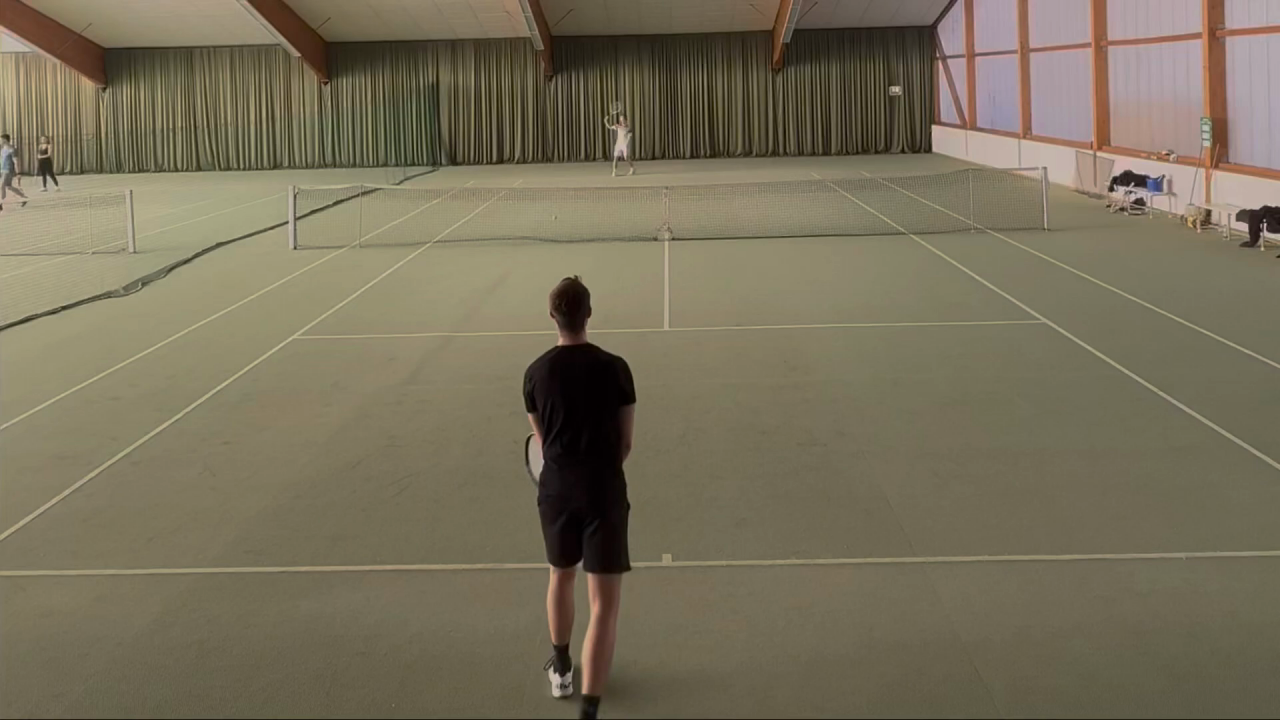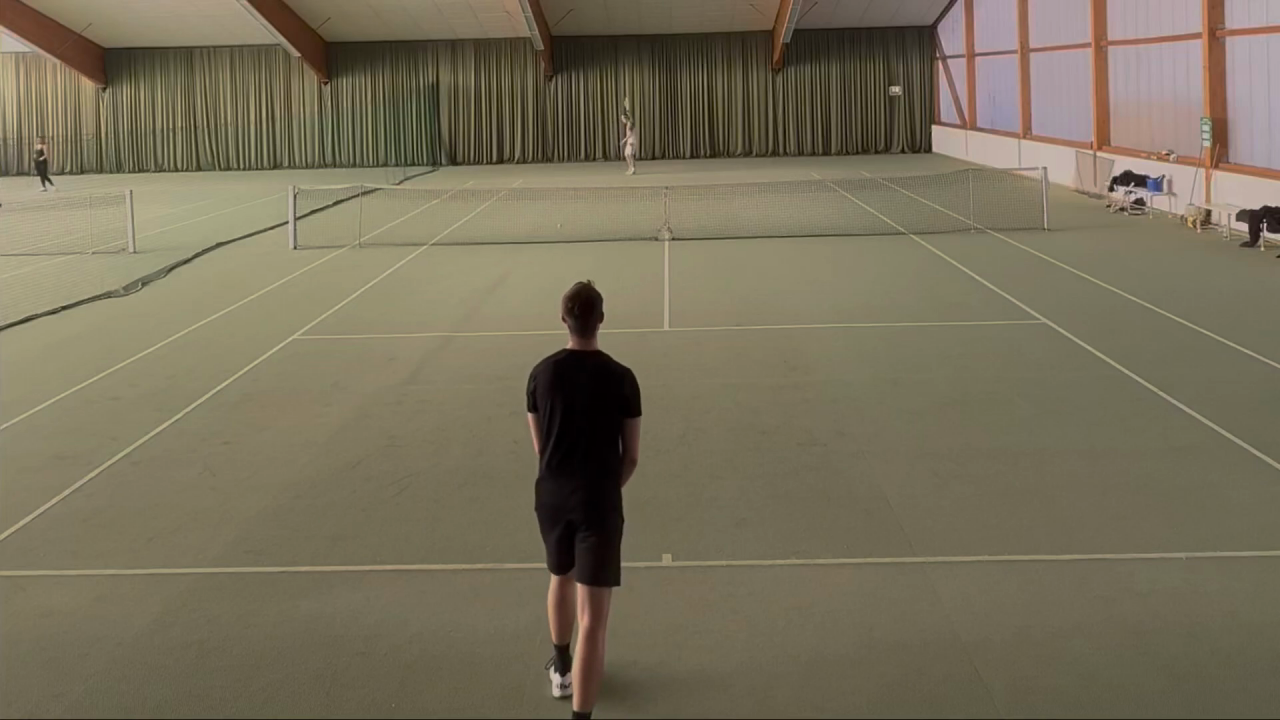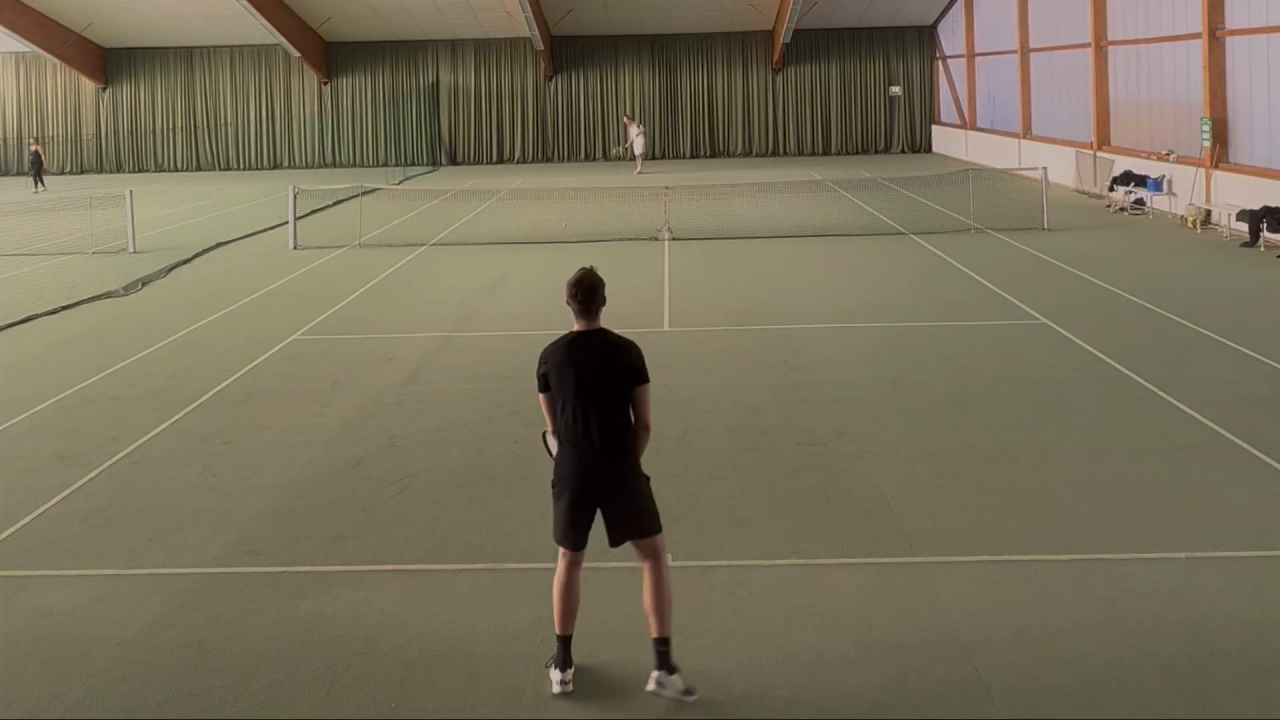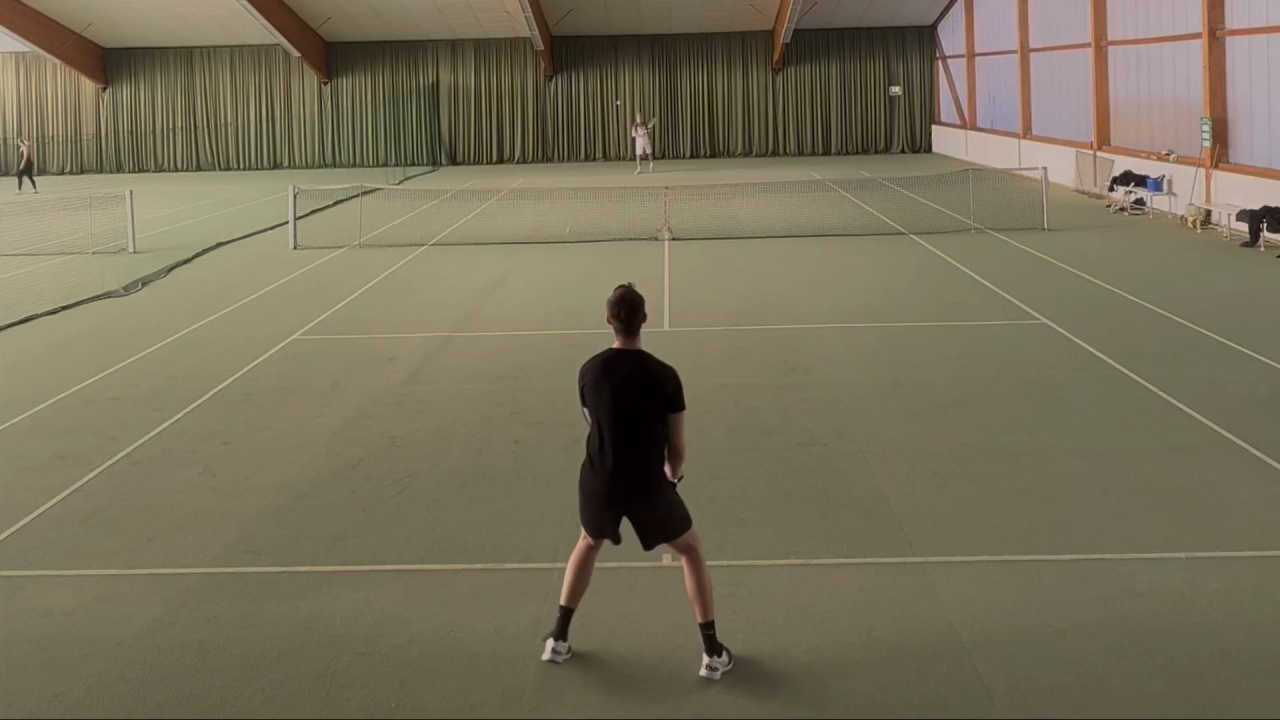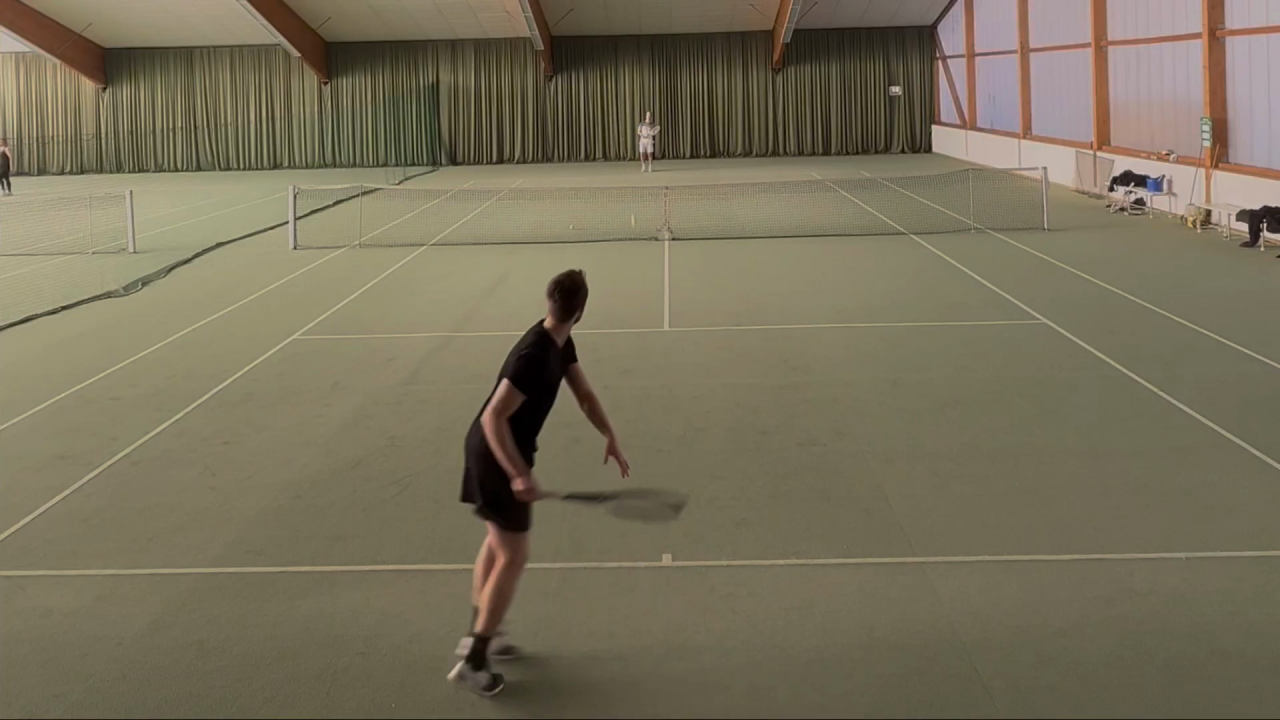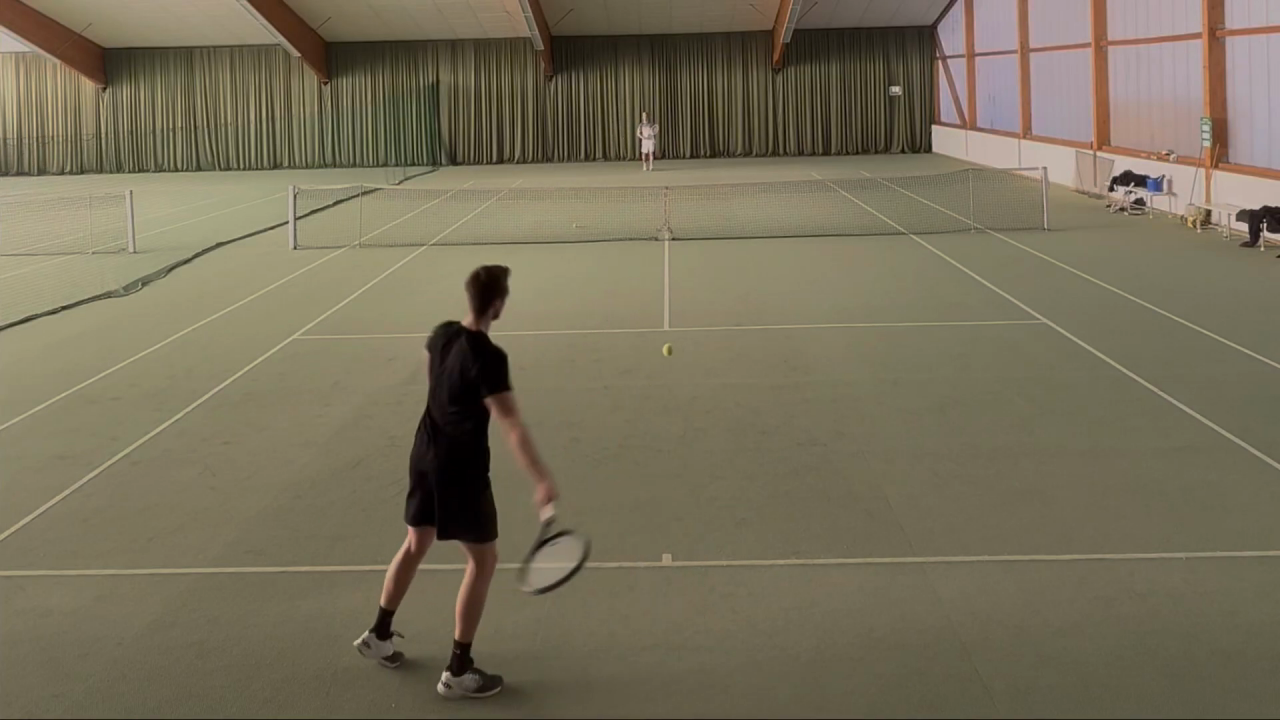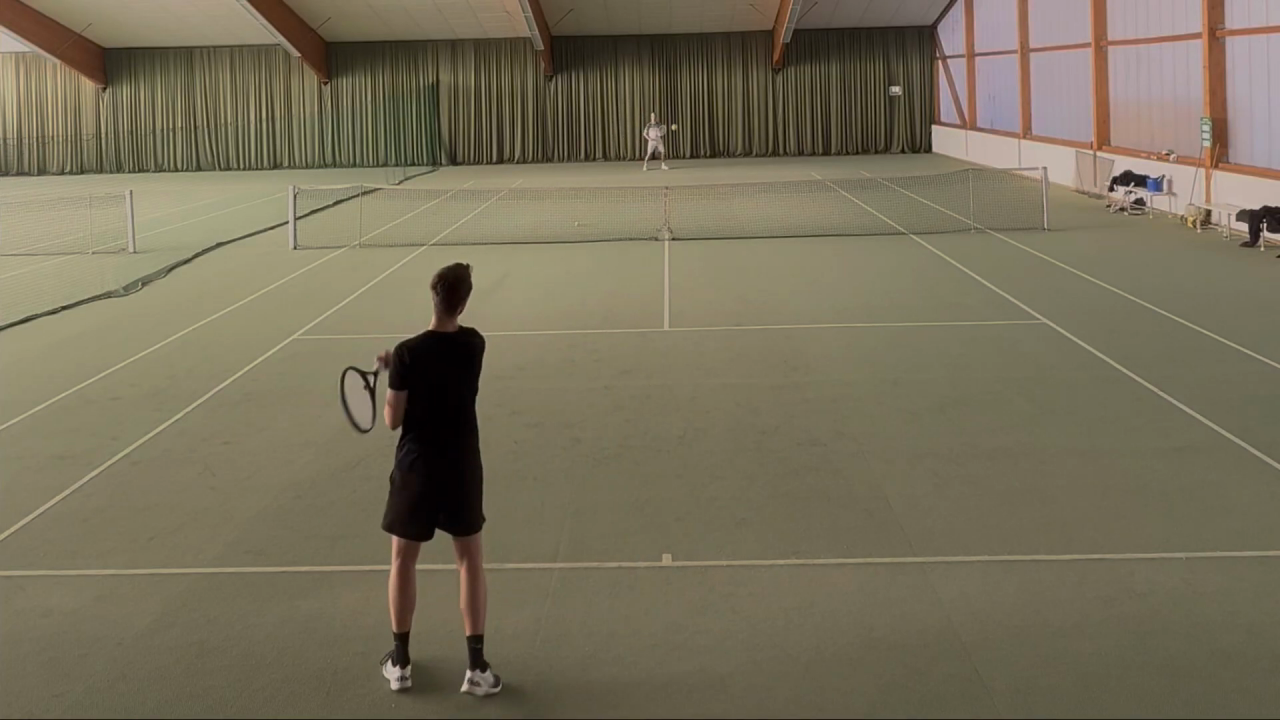
dt=0.5s
person 1, frame 1
left shoulder: (536, 372)
right shoulder: (615, 368)
left elbow: (542, 441)
right elbow: (625, 442)
left hip: (556, 492)
right hip: (604, 493)
left knee: (561, 575)
right knee: (605, 605)
left ankle: (561, 667)
person 1, frame 2
left shoulder: (541, 374)
right shoulder: (621, 378)
left elbow: (539, 446)
right elbow: (631, 457)
left hip: (551, 497)
right hip: (598, 503)
left knee: (561, 578)
right knee: (592, 619)
left ankle: (561, 668)
person 1, frame 3
left shoulder: (550, 356)
right shoulder: (627, 352)
left elbow: (553, 427)
right elbow: (644, 425)
left hip: (571, 475)
right hip: (621, 474)
left knee: (569, 563)
right knee: (654, 560)
left ankle: (562, 663)
right ankle: (664, 667)
person 1, frame 4
left shoulder: (589, 371)
right shoulder: (665, 376)
left elbow: (596, 427)
right elbow: (677, 448)
right wrist: (671, 473)
left hip: (598, 483)
right hip: (647, 486)
left knee: (588, 544)
right knee: (692, 552)
left ankle: (559, 637)
right ankle: (712, 651)
person 1, frame 5
left shoulder: (561, 342)
right shoulder: (533, 356)
left elbow: (583, 392)
right elbow: (493, 419)
left wrist: (611, 438)
right wrist: (520, 476)
left hip: (487, 449)
right hip: (497, 456)
left knee: (498, 539)
right knee: (513, 555)
left ankle: (480, 636)
right ankle: (471, 662)
person 1, frame 6
left shoulder: (443, 333)
right shoulder: (489, 356)
right elbow: (511, 425)
right wrist: (541, 479)
left hip: (426, 456)
right hip: (458, 466)
left knee: (415, 545)
right knee: (483, 563)
left ankle: (379, 633)
right ankle: (458, 669)
person 1, frame 7
left shoulder: (407, 354)
right shoulder: (474, 343)
left elbow: (393, 419)
left hip: (416, 466)
right hip: (463, 465)
left knee: (403, 560)
right knee: (471, 559)
left ankle: (400, 661)
right ankle: (477, 665)
